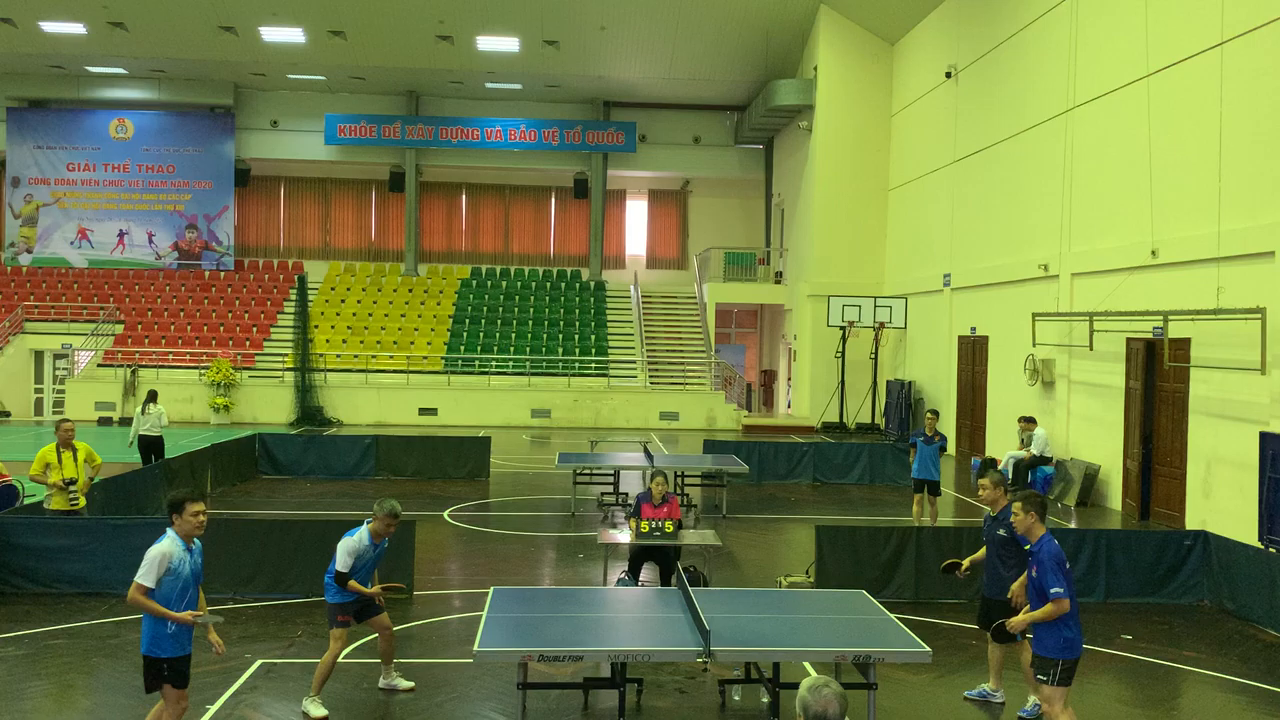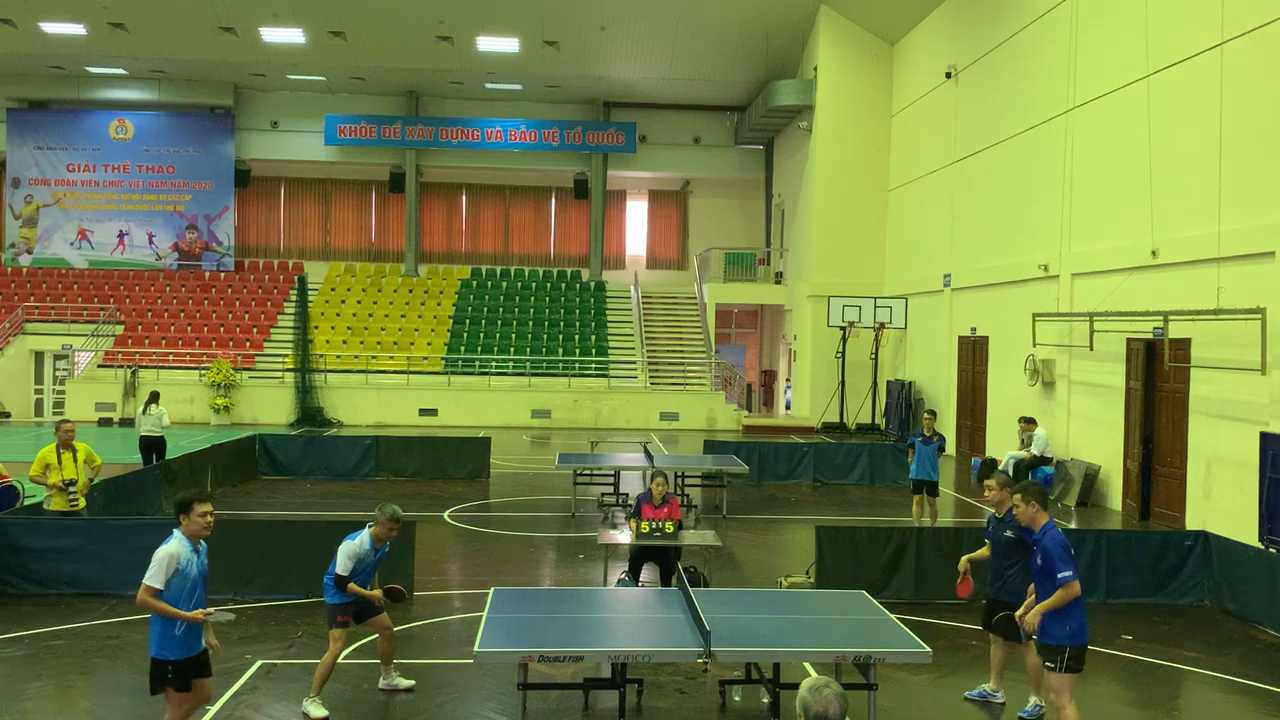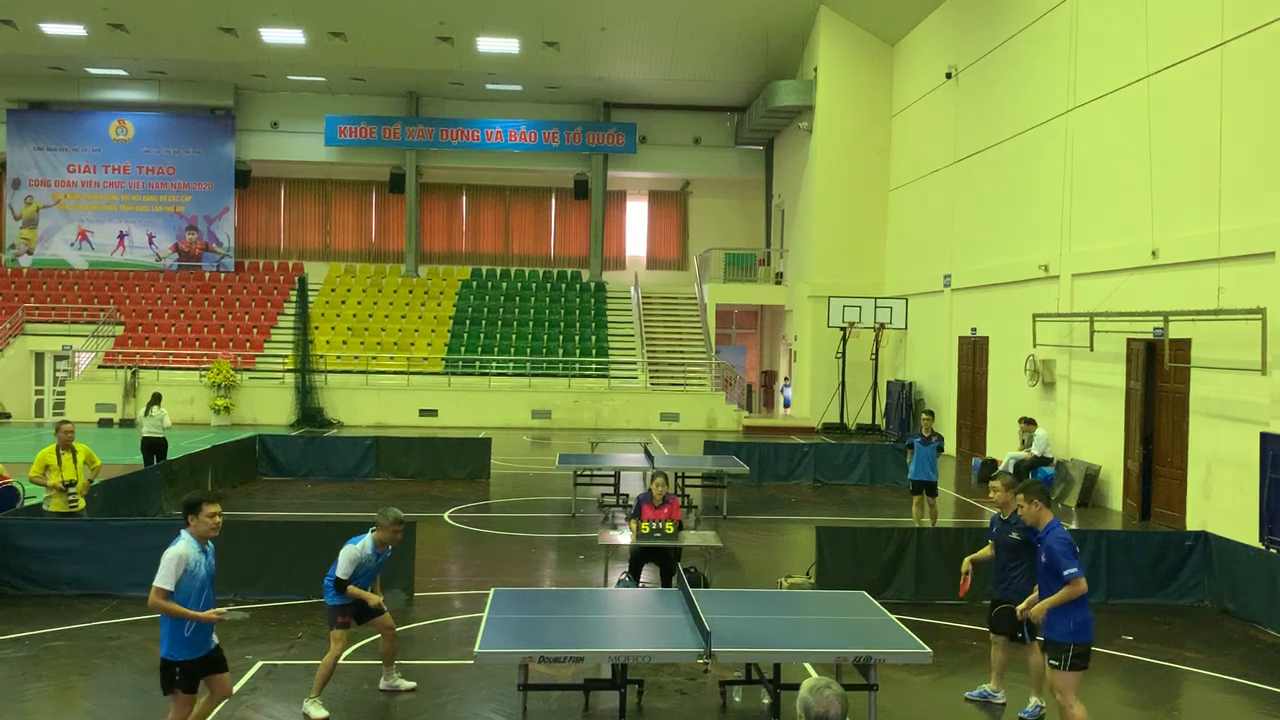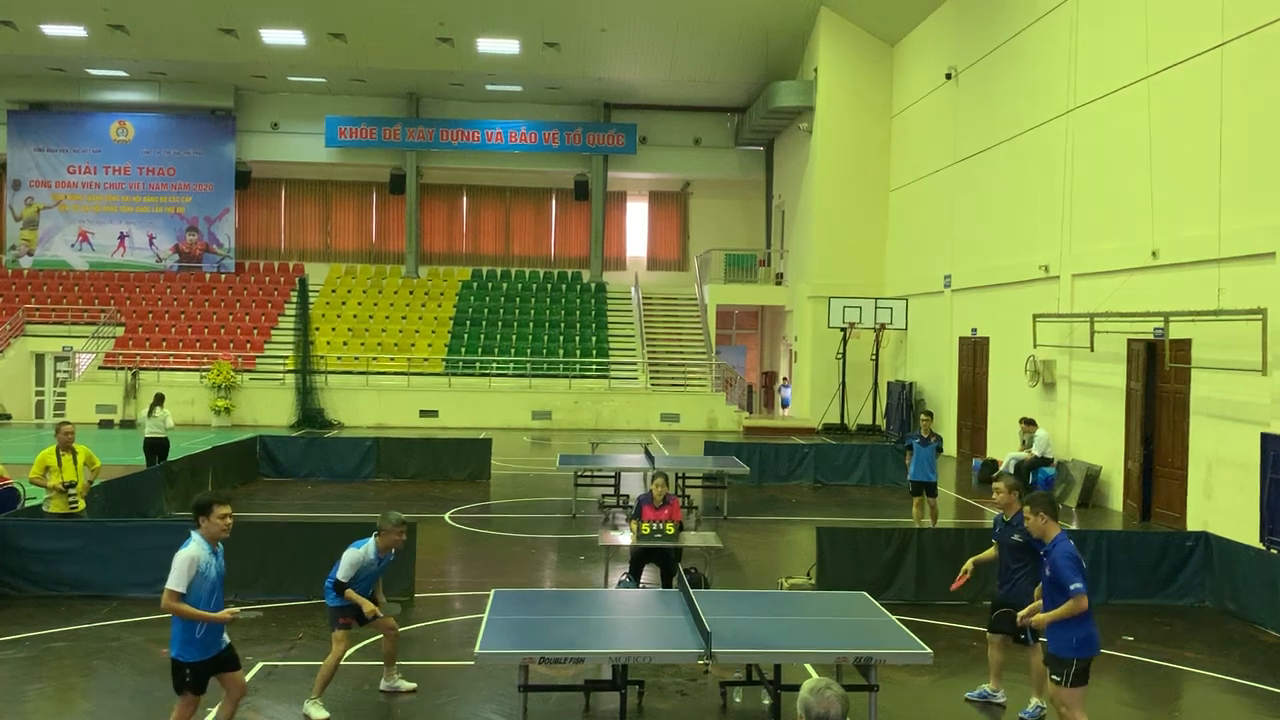
dt=0.1s
person 1, frame 1
left shoulder: (1014, 520)
right shoulder: (988, 519)
right wrist: (970, 560)
left hip: (1010, 594)
right hip: (991, 591)
left knee: (1020, 644)
right knee: (993, 639)
left ankle: (1035, 699)
right ankle: (993, 688)
person 1, frame 2
left shoulder: (1021, 520)
right shoulder: (992, 519)
right wrist: (968, 558)
left hip: (1017, 594)
right hip: (997, 592)
left knee: (1025, 644)
right knee: (997, 638)
left ankle: (1036, 699)
right ankle: (994, 688)
person 1, frame 3
left shoulder: (1027, 523)
right shoulder: (995, 520)
right wrist: (971, 558)
left hip: (1021, 595)
right hip: (1000, 593)
left knee: (1029, 646)
right knee: (997, 639)
right ankle: (995, 689)
person 1, frame 4
left shoulder: (1029, 525)
right shoulder: (999, 521)
right wrist: (973, 560)
left hip: (1024, 597)
right hip: (1003, 593)
left knee: (1031, 647)
right knee: (994, 639)
right ankle: (995, 689)
person 2, frame 1
left shoulder: (1047, 553)
right shoulder: (1039, 549)
left elbow: (1062, 605)
left wrist: (1024, 620)
left hip: (1058, 644)
right hip: (1049, 642)
person 2, frame 2
left shoulder: (1052, 540)
right shoulder: (1043, 538)
left elbow: (1073, 588)
left wrist: (1038, 611)
right wrist: (1026, 606)
left hip: (1065, 634)
right hip: (1055, 632)
left knee: (1060, 699)
right knee: (1060, 696)
person 2, frame 3
left shoulder: (1056, 539)
right shoulder: (1048, 536)
left elbow: (1079, 586)
left wrist: (1044, 605)
right wrist: (1029, 601)
left hip: (1070, 631)
right hip: (1059, 629)
left knee: (1067, 698)
right knee: (1059, 691)
person 2, frame 4
left shoulder: (1061, 553)
right shoulder: (1055, 549)
left elbow: (1080, 602)
left wrist: (1046, 617)
right wrist: (1031, 609)
left hip: (1073, 644)
right hip: (1062, 640)
right knee: (1056, 698)
person 3, frame 1
left shoulder: (196, 547)
right shoulder: (162, 550)
right elbow: (134, 596)
left wrist: (210, 631)
right wrist: (174, 616)
left hip: (181, 643)
right hip: (162, 645)
person 3, frame 2
left shoulder: (201, 548)
right shoulder: (169, 551)
right elbow: (143, 598)
left wrist: (208, 630)
right wrist: (186, 615)
left hip: (194, 643)
right hip: (170, 647)
left knee: (203, 696)
person 3, frame 3
left shoulder: (208, 547)
right shoulder: (178, 552)
right elbow: (155, 601)
right wrist: (199, 616)
left hip: (206, 641)
right hip: (180, 647)
left knee: (223, 691)
person 3, frame 4
left shoulder: (217, 549)
right shoulder: (189, 554)
right elbow: (168, 603)
right wrist: (213, 617)
left hip: (217, 642)
right hip: (190, 648)
left knee: (238, 689)
person 4, frame 1
left shoulder: (383, 539)
right shoulder: (351, 541)
right elbow: (341, 579)
left wrist: (376, 587)
right wrist: (369, 592)
left hip: (363, 592)
right hip: (340, 595)
left knee: (387, 629)
right knee: (337, 647)
left ankle: (389, 677)
right ankle: (311, 699)
person 4, frame 2
left shoulder: (384, 542)
right shoulder: (352, 545)
right elbow: (340, 581)
left wrist: (375, 590)
right wrist: (369, 594)
left hip: (363, 594)
right hip: (339, 596)
left knee: (387, 629)
right knee: (337, 647)
left ankle: (388, 678)
right ankle: (311, 700)
person 4, frame 3
left shoulder: (386, 547)
right shoulder: (355, 549)
right elbow: (340, 584)
left wrist: (377, 593)
right wrist: (368, 597)
left hip: (364, 595)
right hip: (339, 596)
left knee: (389, 629)
right knee: (338, 648)
left ankle: (390, 678)
right ankle: (312, 700)
person 4, frame 4
left shoulder: (390, 550)
right shoulder: (357, 552)
right elbow: (339, 586)
left wrist: (379, 595)
right wrist: (363, 603)
left hip: (365, 597)
right hip: (340, 598)
left knee: (392, 629)
right knee: (340, 649)
left ankle: (390, 679)
right ankle: (312, 702)
